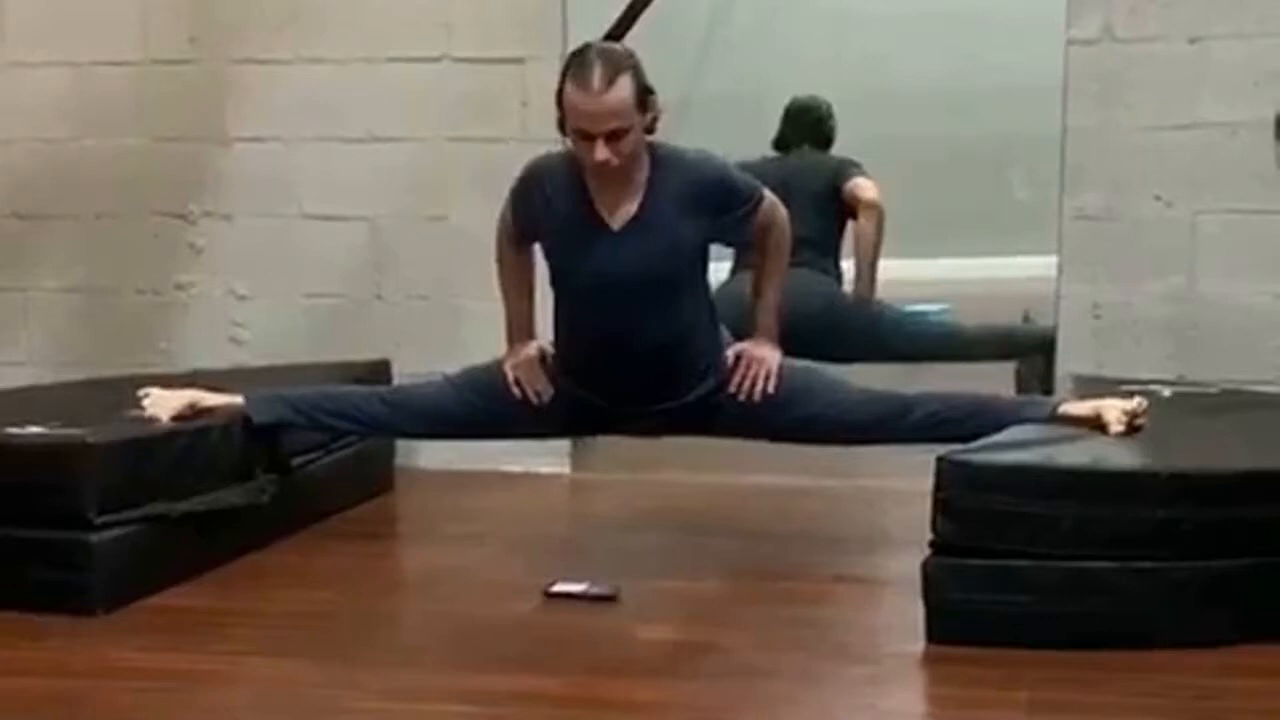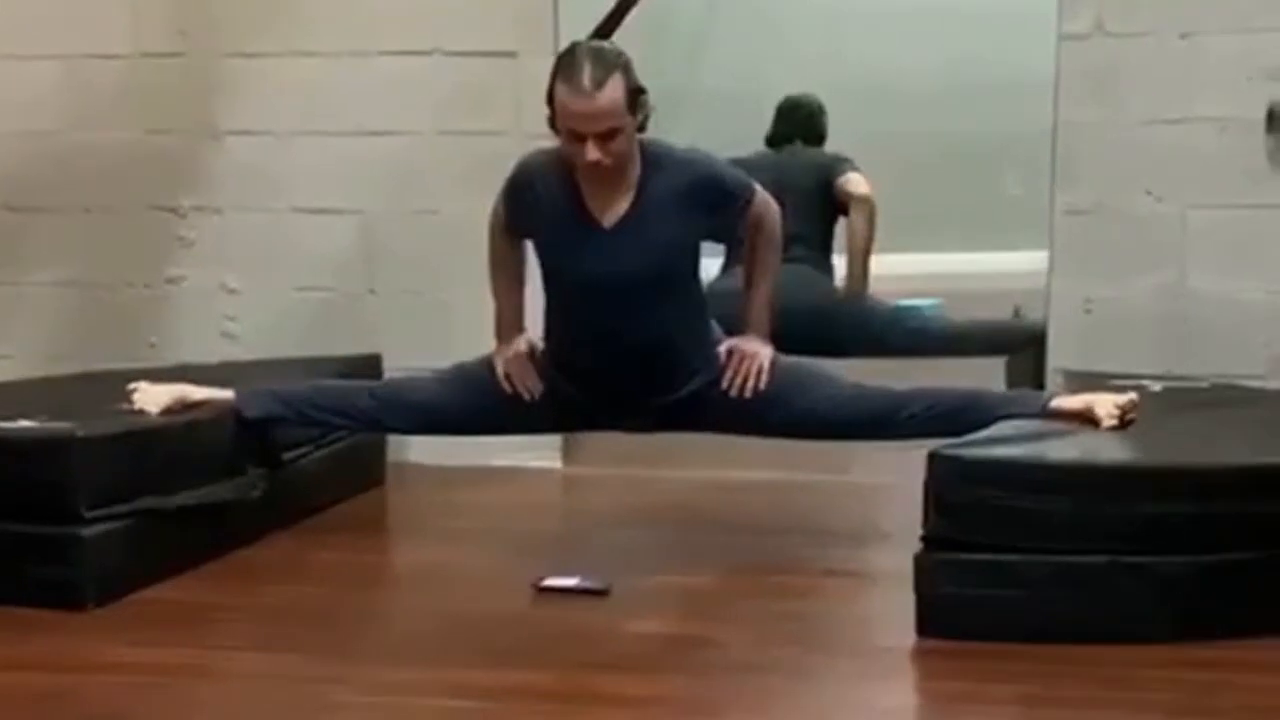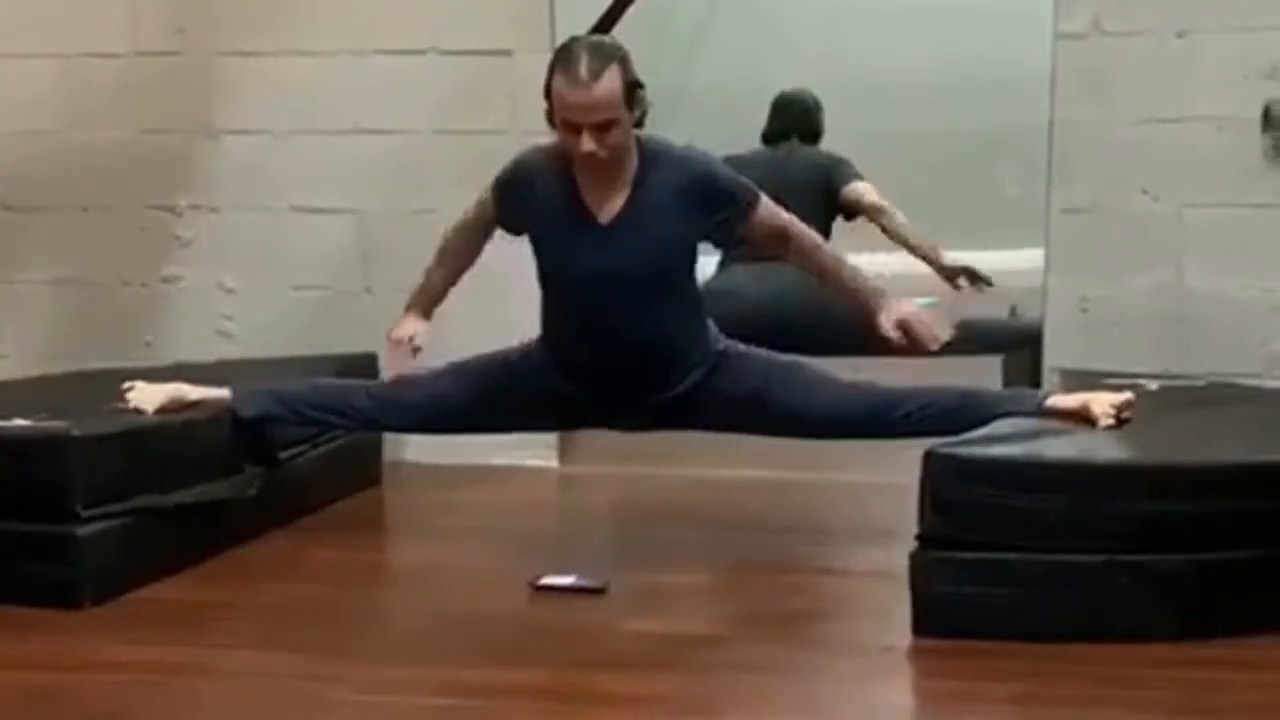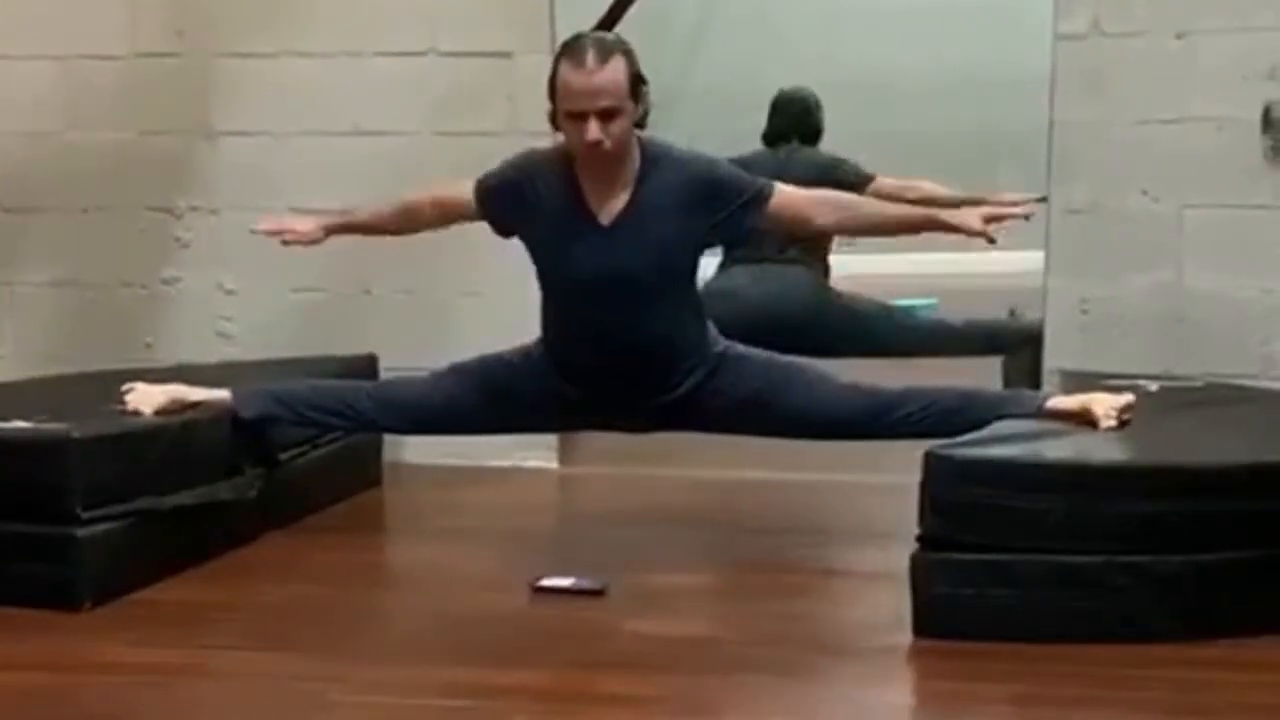
dt=0.5s
person 1, frame 1
left shoulder: (702, 181)
right shoulder: (540, 185)
left elbow: (776, 224)
right elbow: (510, 240)
left wrist: (764, 336)
right wrist: (519, 338)
left hip: (704, 385)
right hip: (573, 388)
left knee: (882, 416)
right knee: (402, 411)
left ankle: (1060, 412)
right ankle: (230, 405)
person 1, frame 2
left shoulder: (694, 179)
right shoulder: (532, 183)
left elbow: (766, 219)
right elbow: (502, 237)
left wrist: (757, 334)
right wrist: (508, 337)
left hip: (696, 381)
right hip: (566, 384)
left knee: (873, 411)
right knee: (394, 406)
left ankle: (1053, 407)
right ankle: (216, 401)
person 1, frame 3
left shoulder: (690, 177)
right shoulder: (529, 178)
left elbow: (785, 231)
right elbow: (474, 226)
left wrist: (878, 300)
right wrist: (419, 309)
left hip: (692, 377)
right hip: (564, 380)
left knee: (865, 409)
right knee: (395, 402)
left ankle: (1049, 404)
right ankle: (211, 397)
person 1, frame 4
left shoulder: (694, 181)
right shoulder: (527, 182)
left elbow: (818, 208)
right elbow: (434, 207)
left wrist: (944, 217)
right wrist: (330, 225)
left hip: (693, 381)
right hip: (565, 383)
left knee: (870, 411)
right knee: (390, 403)
person 2, frame 1
left shoulder: (742, 174)
right shoulder: (839, 168)
right elbow: (869, 201)
right wrist: (863, 294)
left hip: (741, 303)
right hip: (811, 300)
right knee: (939, 339)
right ankle: (1046, 340)
person 2, frame 2
left shoulder: (733, 171)
right shoulder: (830, 165)
right elbow: (861, 196)
right wrist: (855, 290)
left hip: (734, 299)
right hip: (803, 296)
right knee: (929, 332)
right ankle: (1037, 335)
person 2, frame 3
left shoulder: (728, 168)
right shoulder: (828, 166)
right elbow: (872, 203)
right wrist: (938, 261)
left hip: (730, 297)
right hip: (799, 296)
right ankle: (1034, 333)
person 2, frame 4
right shoulder: (828, 168)
right elbow: (905, 193)
right wrist: (987, 200)
left hip: (729, 300)
right hip: (798, 299)
right knee: (923, 332)
right ankle: (1030, 334)
